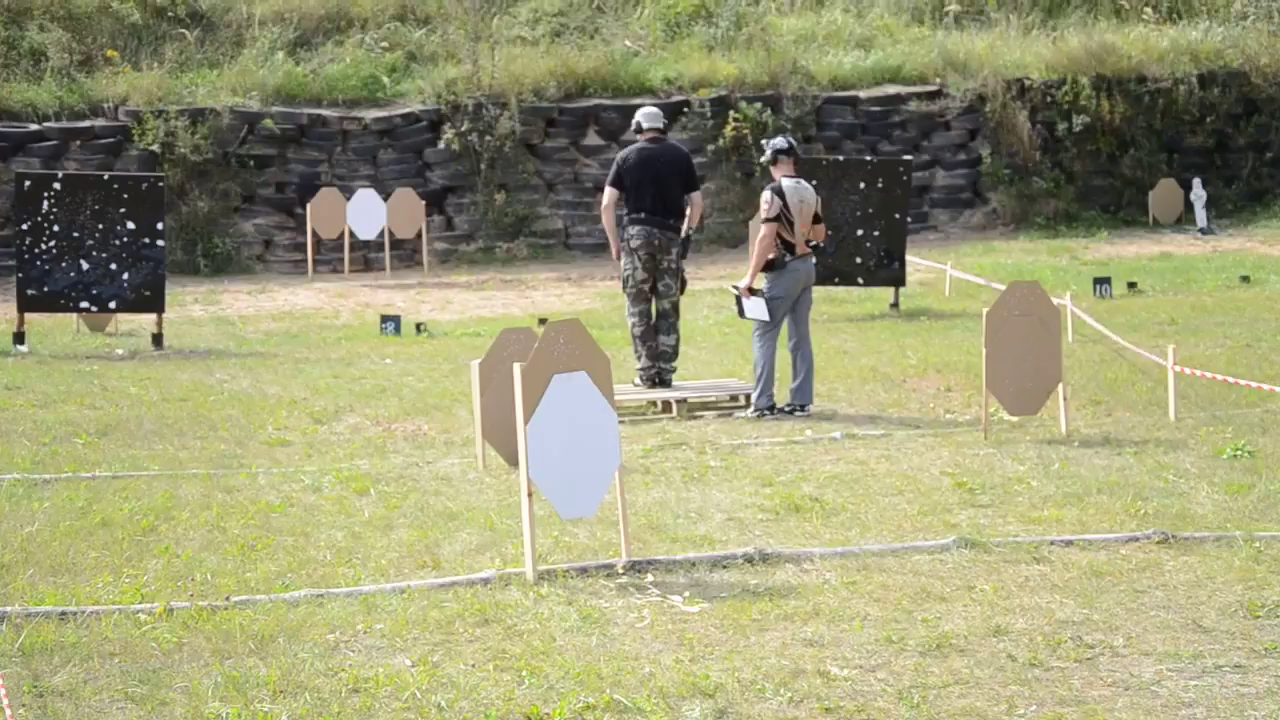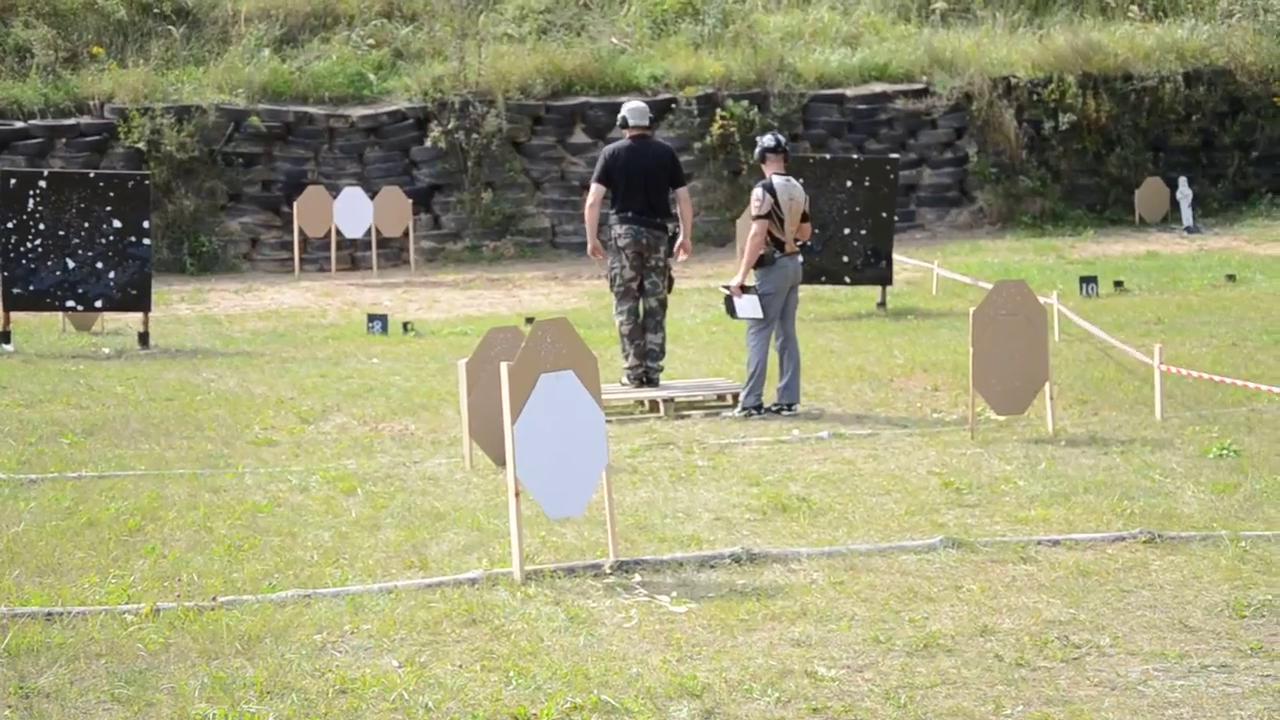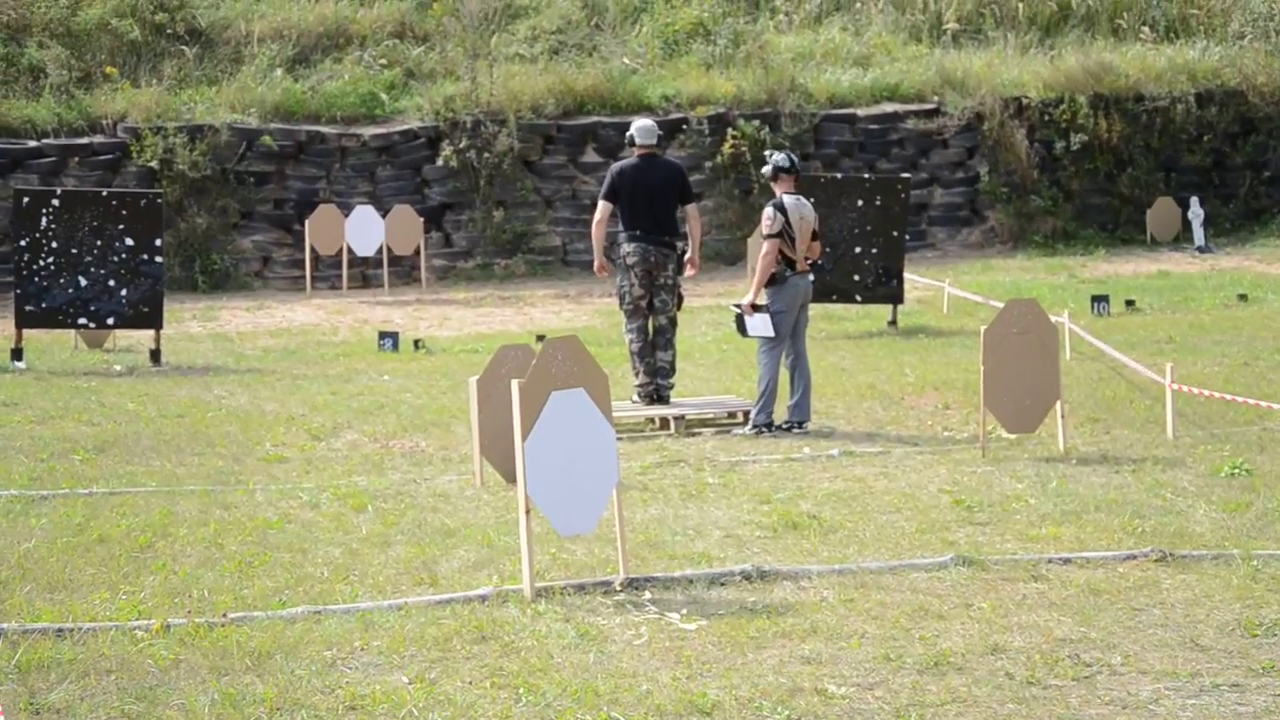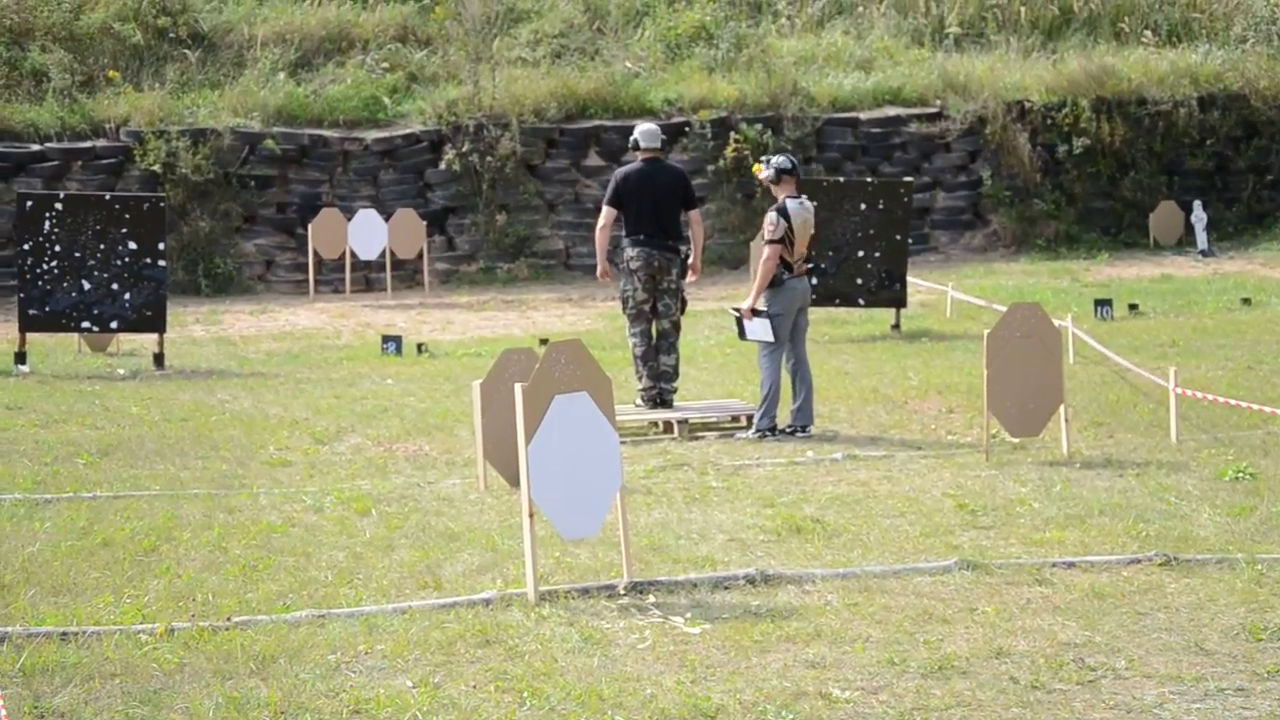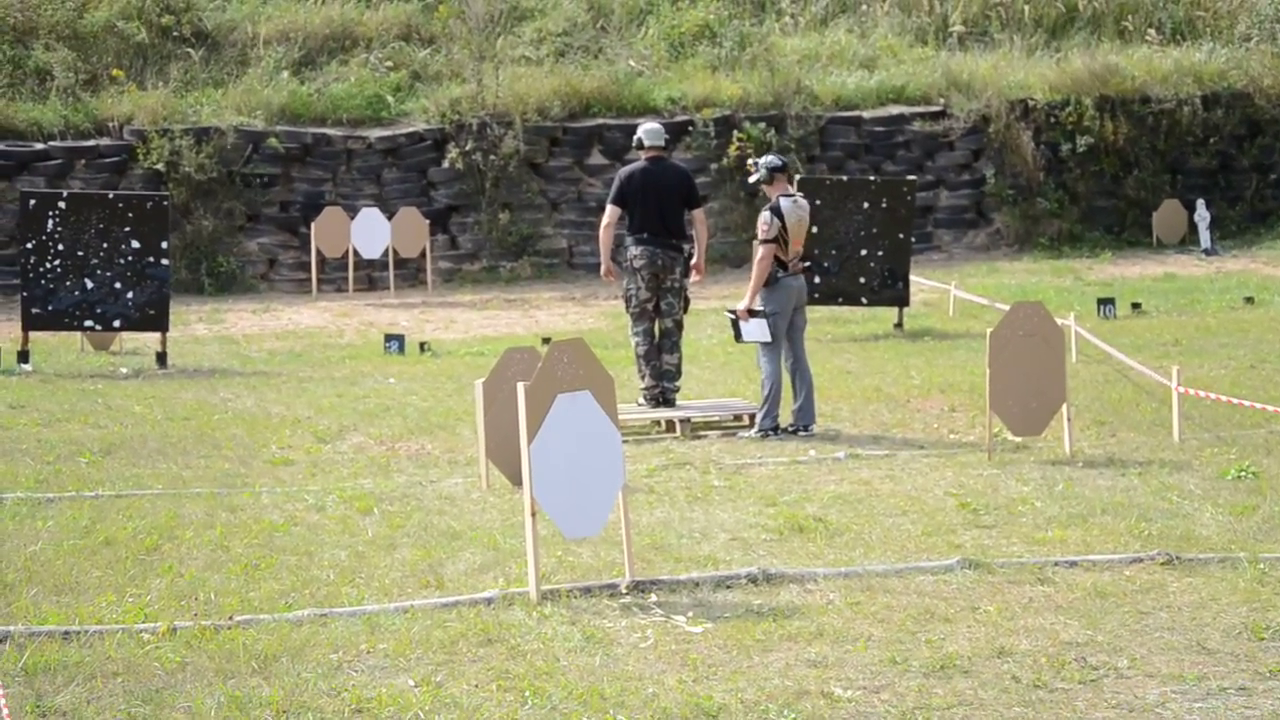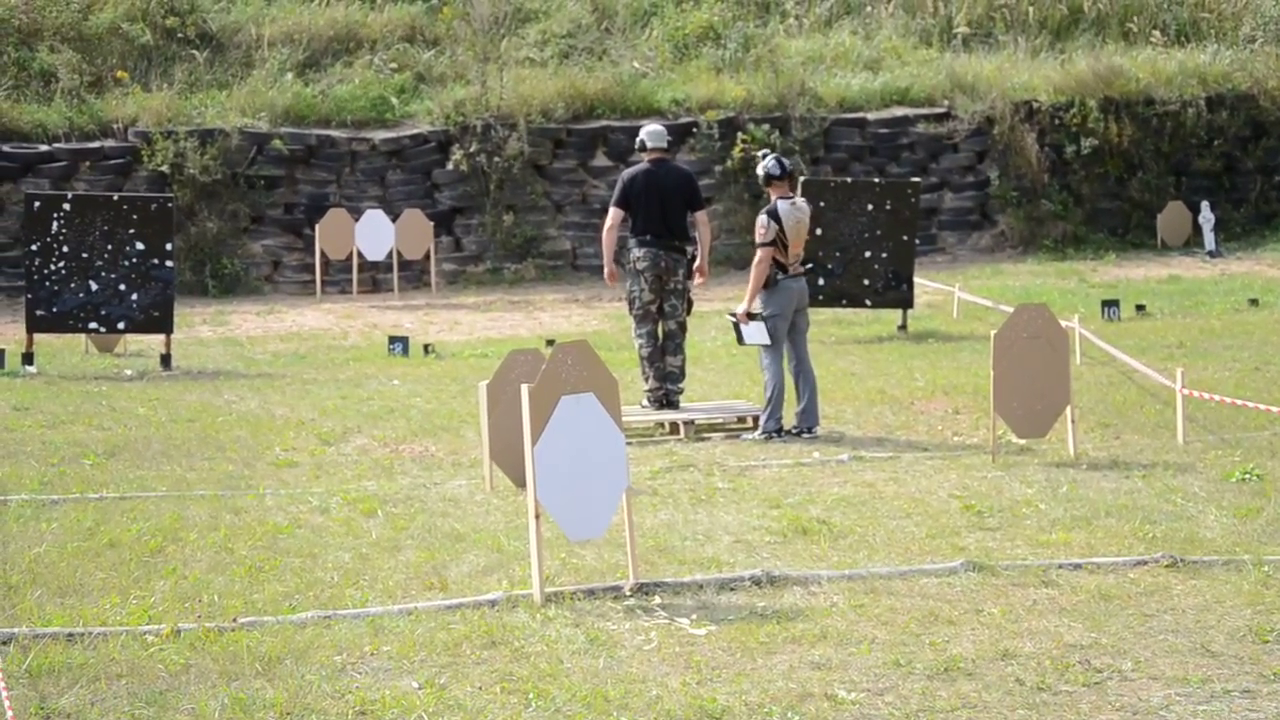
dt=0.7s
person 1, frame 1
left shoulder: (627, 156)
right shoulder: (680, 155)
left elbow: (607, 204)
right elbow: (696, 203)
left wrist: (614, 241)
right wrist: (685, 233)
left hip: (637, 234)
right hip: (670, 235)
left knee: (639, 306)
right knee: (668, 307)
left ankle: (646, 372)
right ankle: (665, 372)
person 1, frame 2
left shoulder: (612, 152)
right shoulder: (665, 152)
left elbow: (593, 201)
right elbow: (684, 199)
left wrist: (592, 239)
right wrist: (685, 236)
left hip: (624, 232)
right hip: (657, 233)
left knee: (626, 304)
right knee: (655, 305)
left ankle: (634, 371)
right ankle: (653, 371)
person 1, frame 3
left shoulder: (619, 171)
right shoulder: (674, 170)
left elbow: (600, 218)
right elbow: (693, 215)
left wrist: (598, 255)
right wrist: (694, 251)
left hip: (633, 250)
right hip: (666, 251)
left knee: (636, 322)
right knee: (665, 322)
left ankle: (645, 388)
right ankle: (663, 388)
person 1, frame 4
left shoulder: (623, 176)
right shoulder: (678, 175)
left elbow: (604, 223)
right elbow: (696, 221)
left wrist: (601, 261)
right wrist: (696, 257)
left hip: (637, 255)
right hip: (670, 255)
left knee: (640, 327)
right knee: (669, 327)
left ankle: (648, 392)
right ankle: (667, 392)
person 1, frame 5
left shoulder: (628, 175)
right shoulder: (682, 174)
left elbow: (608, 222)
right elbow: (700, 220)
left wrist: (605, 260)
right wrist: (700, 257)
left hip: (640, 253)
right hip: (673, 254)
left knee: (642, 325)
right knee: (672, 326)
left ankle: (651, 391)
right ankle: (669, 391)
person 1, frame 6
left shoulder: (631, 177)
right shoulder: (685, 177)
left elbow: (611, 224)
right elbow: (703, 222)
left wrist: (608, 263)
right wrist: (703, 259)
left hip: (643, 256)
right hip: (676, 256)
left knee: (646, 327)
right knee: (675, 328)
left ankle: (655, 393)
right ankle: (673, 392)
person 2, frame 1
left shoulder: (773, 192)
right shoulder: (809, 191)
left elbow: (766, 237)
right elbow: (820, 234)
left wrist: (749, 277)
left hip: (784, 270)
right hip: (806, 266)
left knee: (764, 334)
right knee: (800, 335)
left ankle: (763, 403)
right ankle: (801, 400)
person 2, frame 2
left shoulder: (764, 189)
right shoulder: (798, 189)
left elbow: (757, 234)
left wrist: (741, 274)
left hip: (772, 267)
right hip: (793, 264)
left knee: (759, 333)
right knee: (787, 334)
left ankle: (751, 402)
right ankle: (788, 399)
person 2, frame 3
left shoulder: (775, 208)
right shoulder: (808, 208)
left elbow: (768, 253)
left wrist: (752, 293)
left hip: (783, 285)
right hip: (803, 282)
left knee: (769, 351)
right knee: (797, 351)
left ankle: (762, 420)
right ankle: (798, 417)
person 2, frame 4
left shoulder: (777, 213)
right shoulder: (807, 207)
left elbow: (770, 258)
left wrist: (753, 298)
right wrist: (767, 179)
left hip: (782, 288)
right hip: (802, 284)
left knee: (770, 356)
right knee: (797, 355)
left ankle: (765, 424)
right ankle: (802, 421)
person 2, frame 5
left shoulder: (771, 212)
right shoulder: (802, 205)
left elbow: (764, 258)
left wrist: (748, 298)
right wrist: (761, 168)
left hip: (777, 286)
right hip: (798, 282)
left knee: (770, 356)
right knee: (797, 354)
left ankle: (767, 423)
right ankle: (804, 420)
person 2, frame 6
left shoulder: (768, 215)
right shoulder: (803, 207)
left elbow: (762, 261)
left wrist: (747, 301)
right wrist: (776, 165)
left hip: (777, 289)
right hip: (799, 284)
left knee: (772, 358)
right knee: (800, 356)
left ankle: (771, 425)
right ankle: (808, 422)
